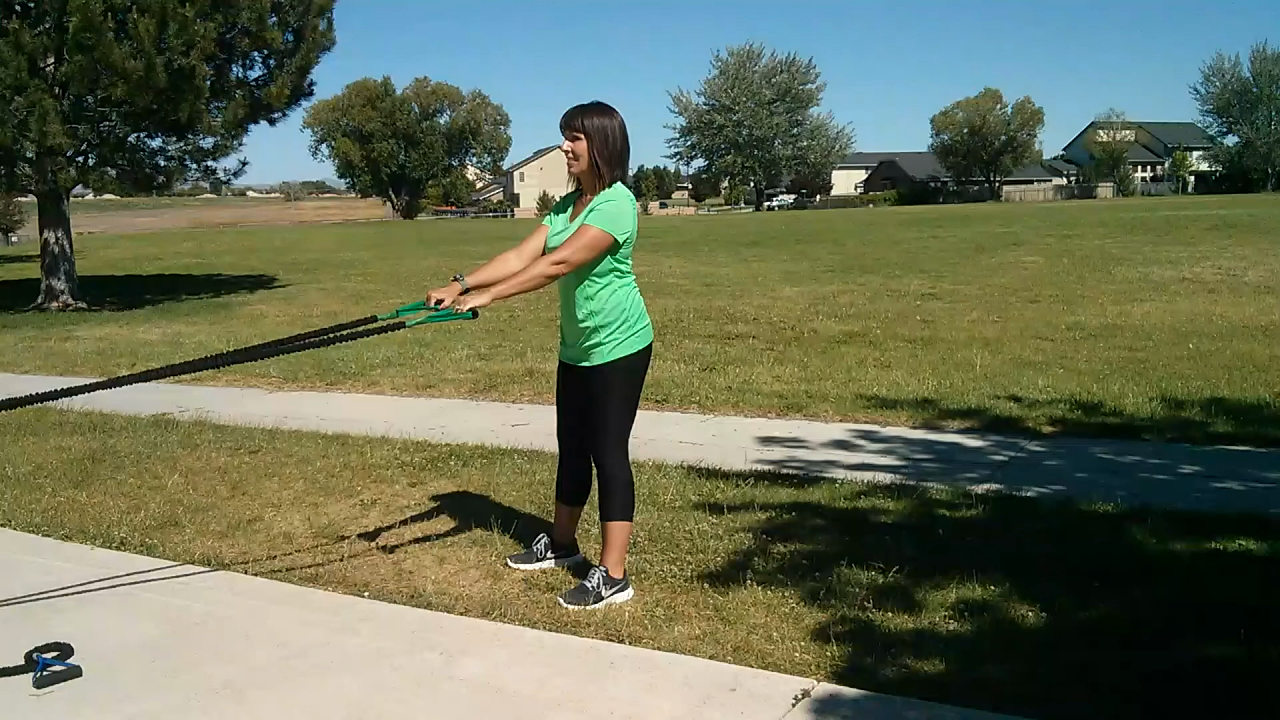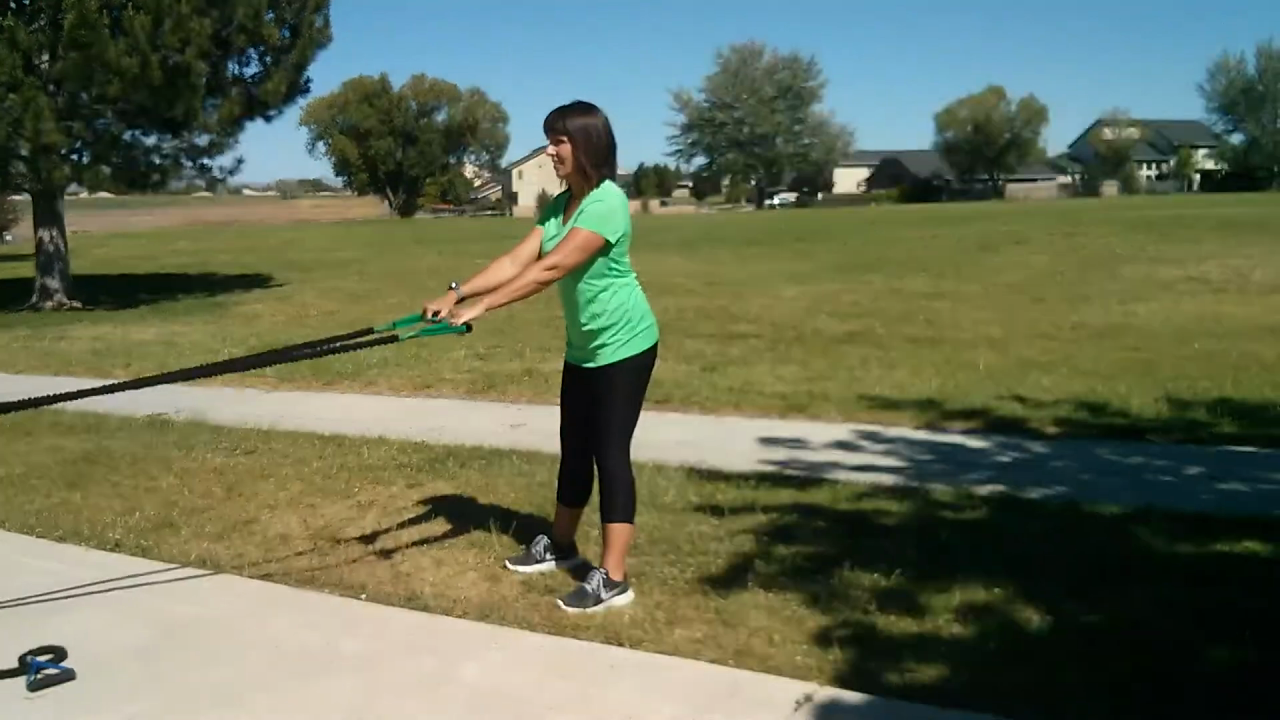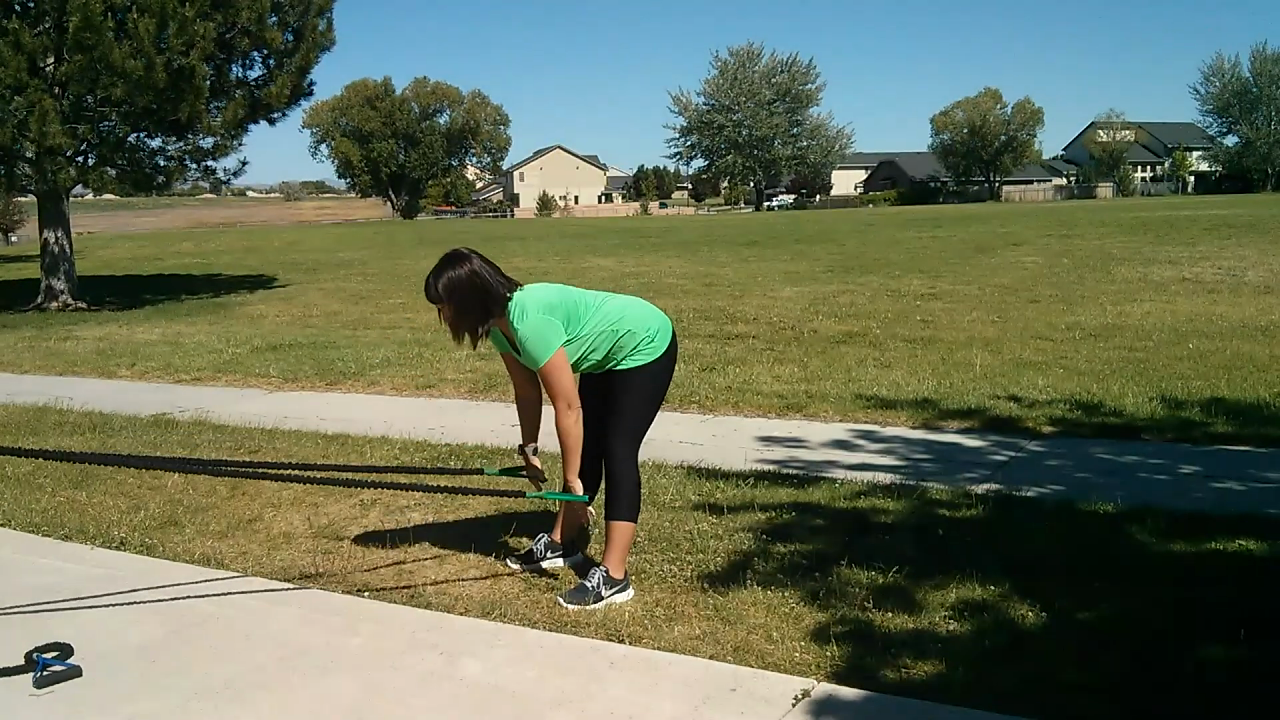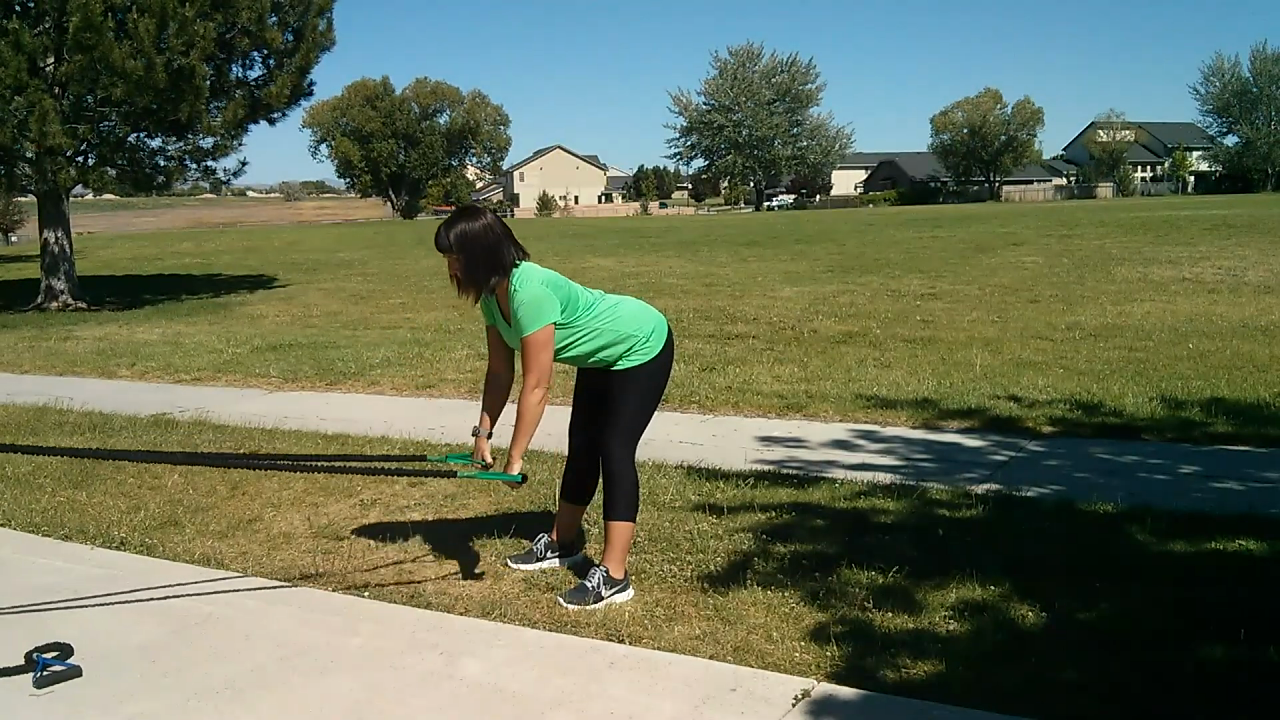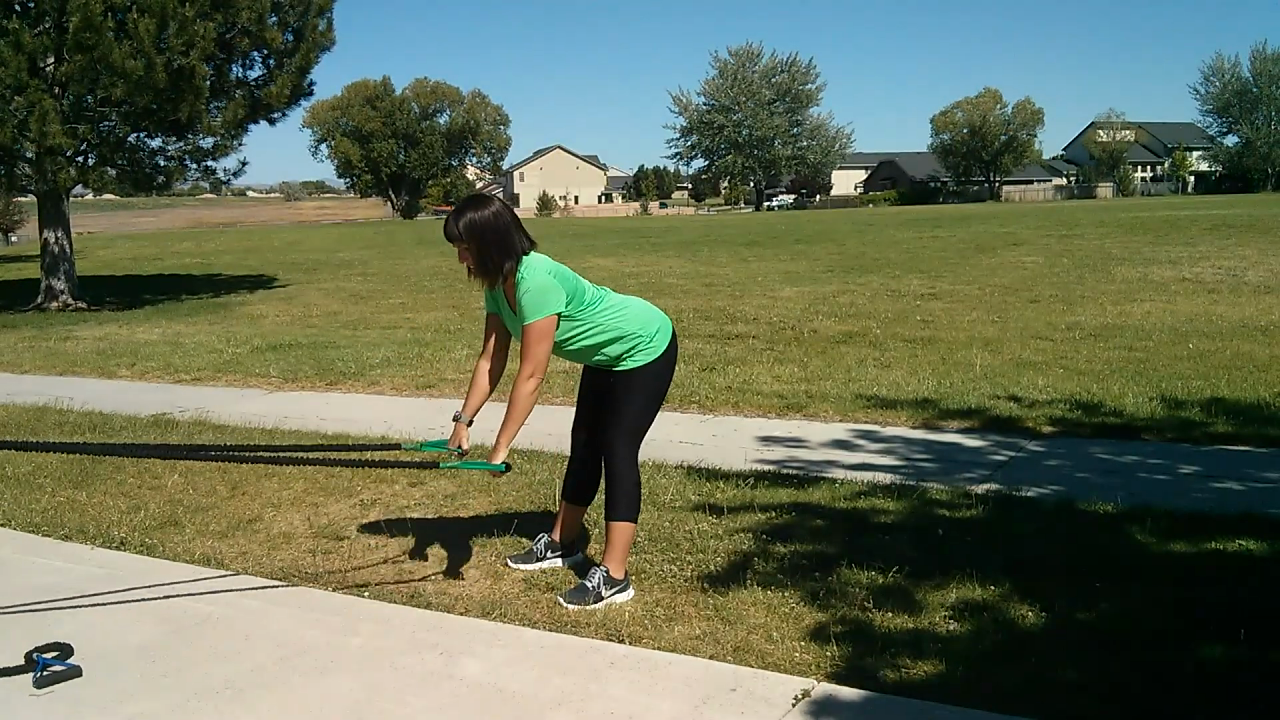
dt=1s
person 1, frame 1
left shoulder: (617, 203)
right shoulder: (567, 203)
left elbow: (558, 264)
right elbow: (521, 254)
left wrist: (487, 296)
right wrist: (460, 283)
left hip: (618, 348)
right hip: (578, 348)
left knee: (608, 452)
right knee: (572, 448)
left ankle: (613, 576)
right ankle: (561, 543)
person 1, frame 2
left shoulder: (607, 203)
right shoulder: (560, 204)
left elbow: (550, 269)
right elbow: (516, 260)
left wrist: (479, 306)
right wrist: (455, 293)
left hip: (622, 348)
right hip: (584, 349)
left knee: (609, 453)
right knee: (575, 449)
left ankle: (613, 579)
right ankle: (560, 545)
person 1, frame 3
left shoulder: (529, 322)
right shoulder: (499, 322)
left elbow: (568, 408)
right elbow: (528, 391)
left wrist: (573, 479)
right wrist: (530, 450)
left hip: (644, 347)
right hip: (607, 353)
left knee: (617, 449)
right knee: (587, 445)
left ankle: (613, 577)
right ankle: (563, 542)
person 1, frame 4
left shoulder: (530, 292)
right shoulder: (493, 294)
left elbow: (536, 388)
right elbow: (499, 373)
left wrist: (514, 458)
right wrist: (482, 435)
left hip: (641, 347)
right hip: (601, 357)
left knee: (614, 450)
right knee: (582, 446)
left ankle: (614, 577)
right ankle: (564, 542)
person 1, frame 5
left shoulder: (536, 282)
right shoulder: (498, 285)
left elbow: (530, 377)
right elbow: (490, 361)
left wrist: (501, 447)
right wrist: (463, 420)
left hip: (644, 348)
right hip: (606, 355)
left knee: (618, 451)
right knee: (584, 445)
left ankle: (614, 577)
right ankle: (562, 543)
